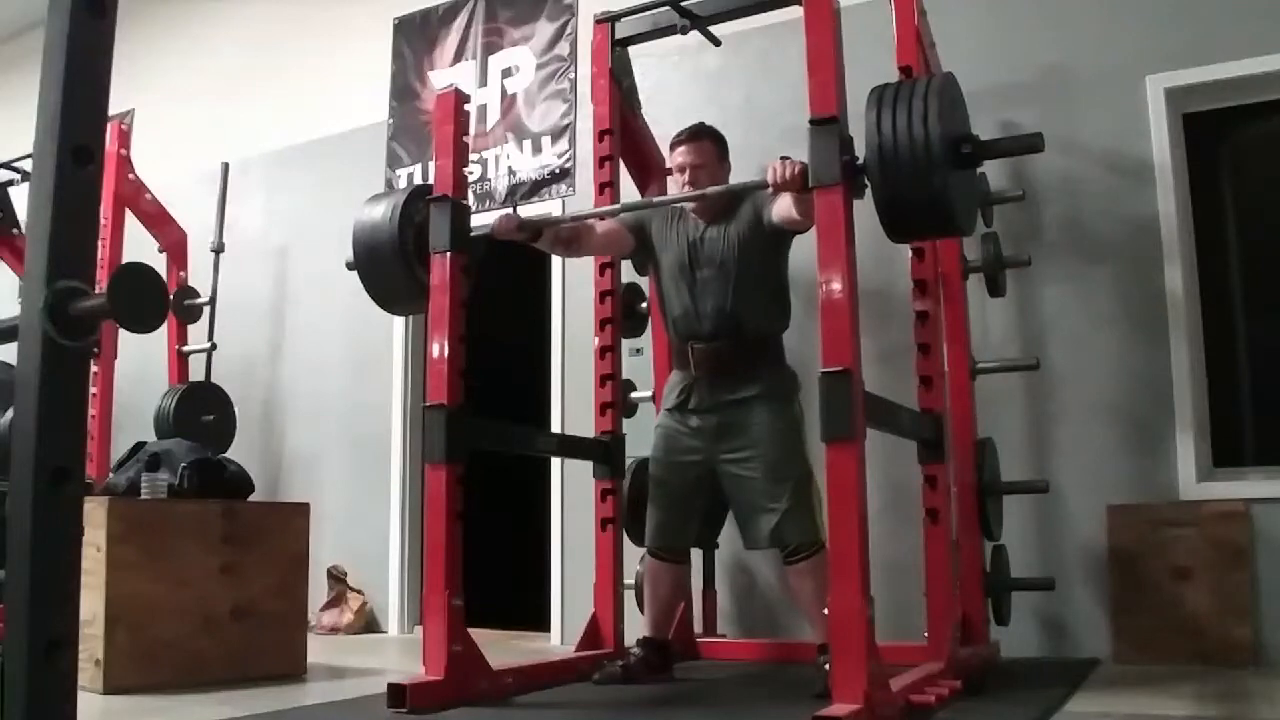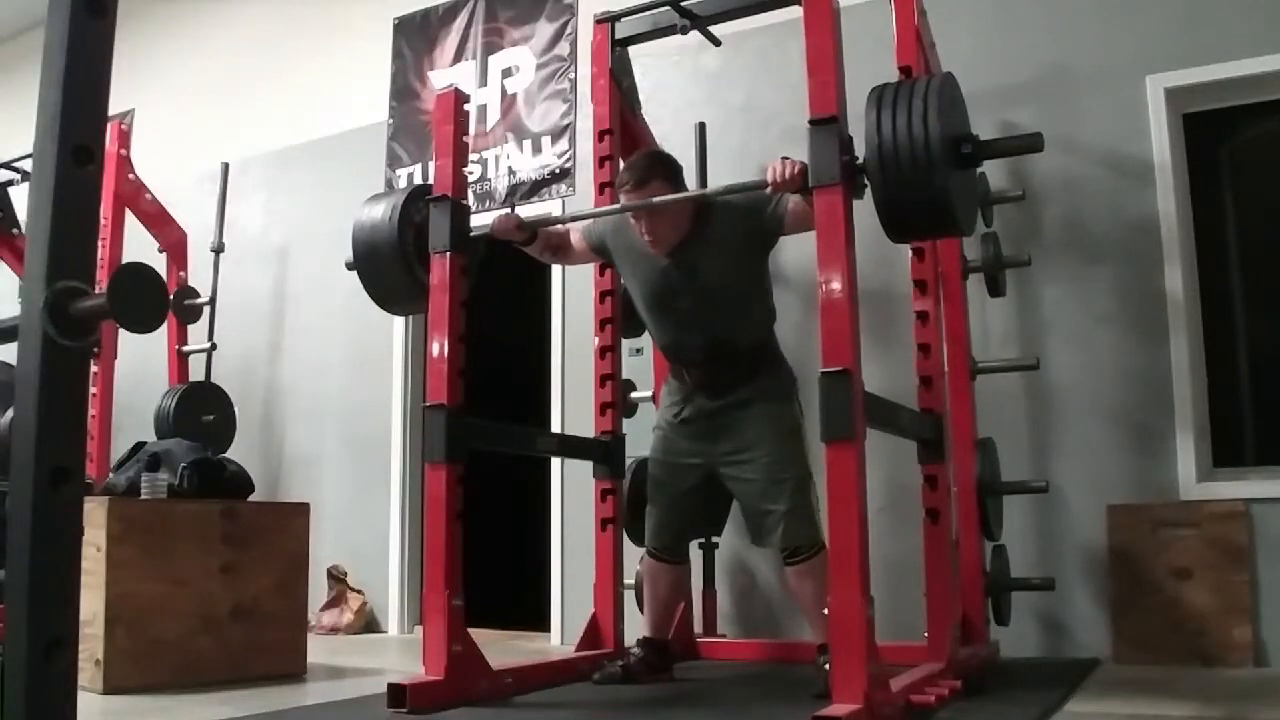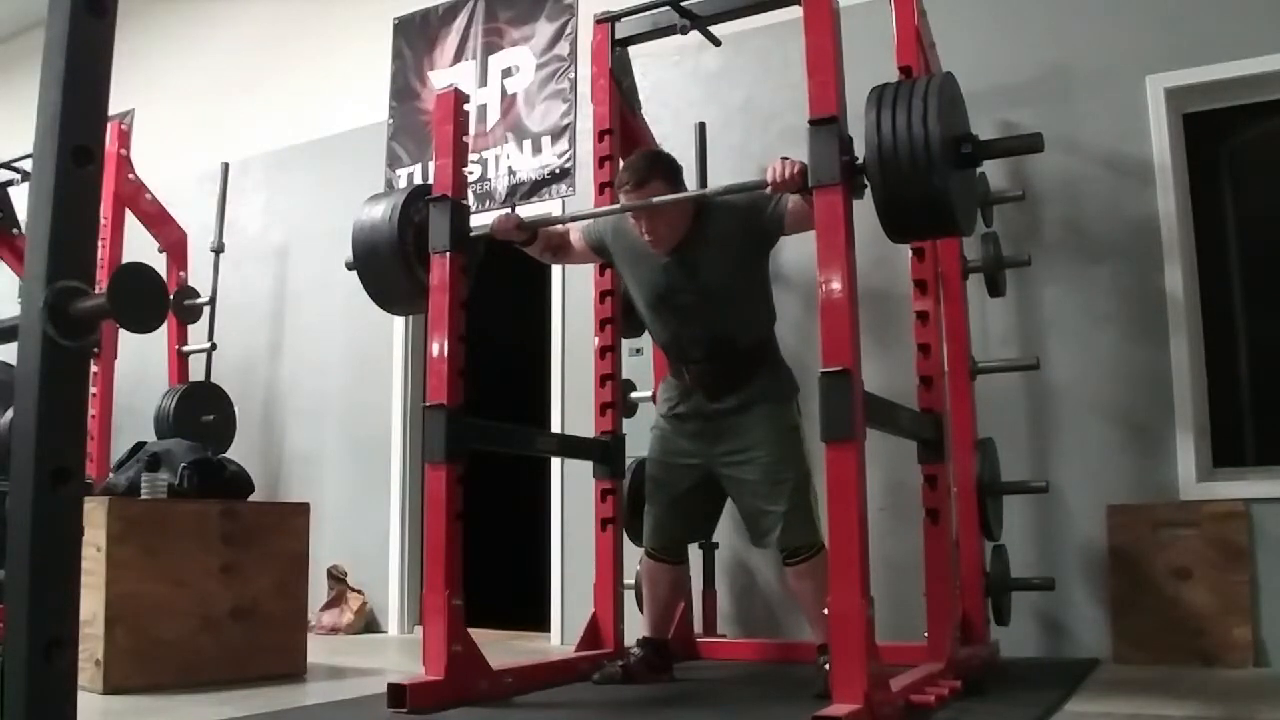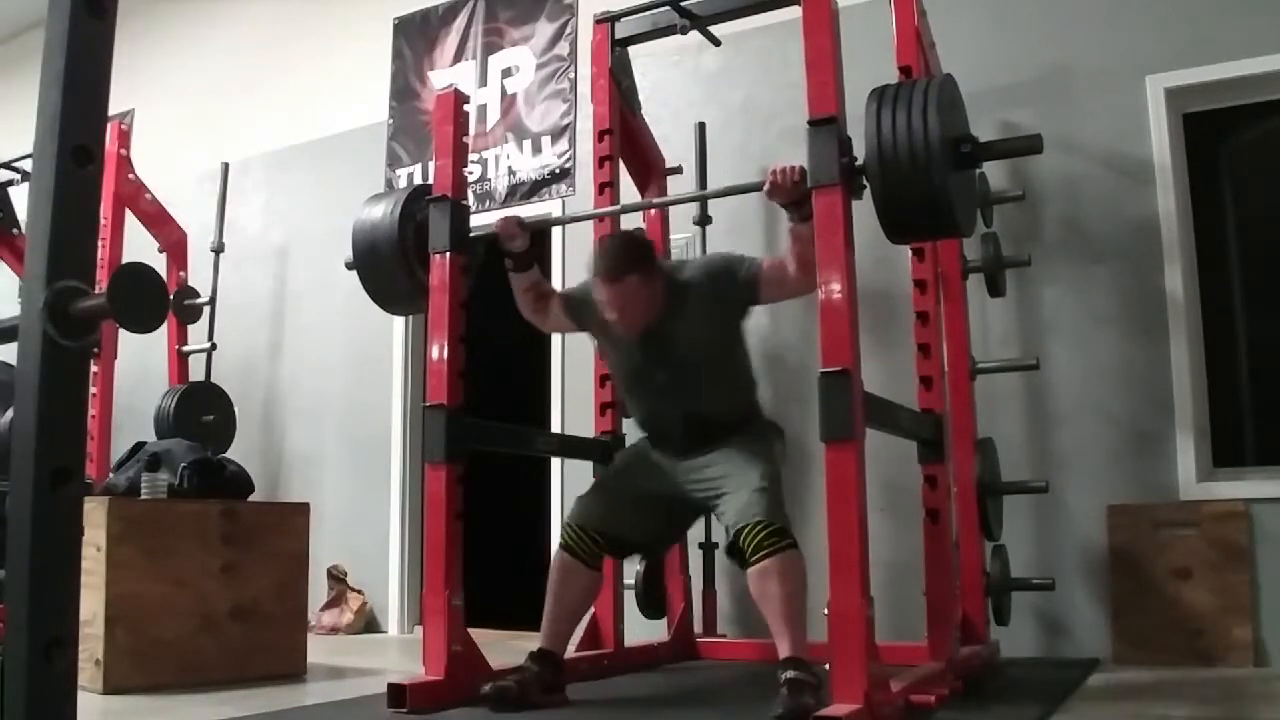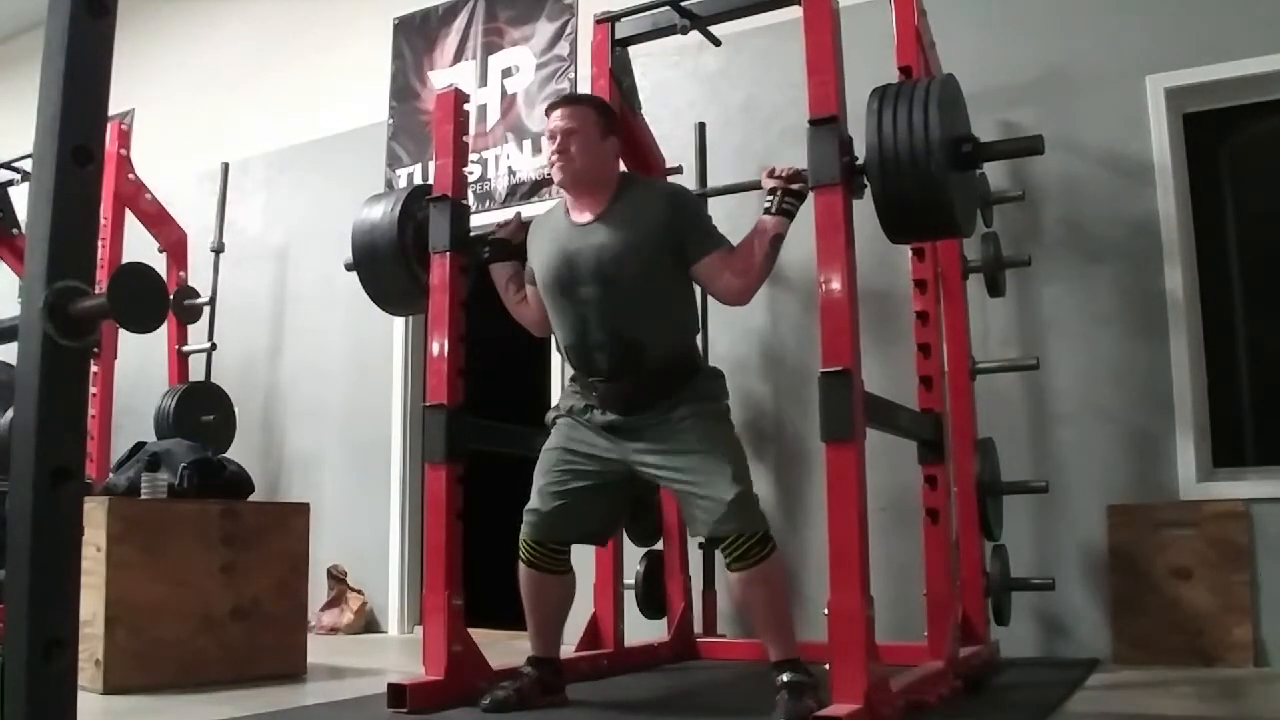
dt=1s
person 1, frame 1
left shoulder: (759, 209)
right shoulder: (657, 222)
left elbow: (804, 211)
right elbow: (584, 236)
left wrist: (798, 181)
right wrist: (529, 232)
left hip: (756, 399)
right hip: (685, 399)
left knee: (792, 534)
right knee: (664, 535)
left ankle: (831, 653)
right ankle: (653, 649)
person 1, frame 2
left shoulder: (740, 217)
right shoulder: (617, 234)
left elbow: (821, 211)
right elbow: (561, 244)
left wrist: (803, 182)
right wrist: (522, 235)
left hip: (755, 400)
right hip: (684, 403)
left knee: (793, 533)
right knee: (662, 535)
left ankle: (831, 652)
right ankle: (653, 649)
person 1, frame 3
left shoulder: (739, 216)
right shoulder: (617, 234)
right elbow: (561, 244)
left wrist: (803, 180)
right wrist: (524, 235)
left hip: (754, 401)
right hip: (682, 404)
left knee: (793, 534)
right knee: (661, 536)
left ankle: (830, 653)
right ankle: (653, 650)
person 1, frame 4
left shoulder: (709, 282)
right shoulder: (593, 302)
left elbow: (799, 279)
right elbow: (544, 311)
left wrist: (798, 211)
right wrist: (521, 260)
left hip: (734, 444)
right hip: (658, 452)
left knee: (760, 523)
right knee: (581, 531)
left ankle: (796, 672)
right ankle: (545, 668)
person 1, frame 5
left shoulder: (664, 205)
right shoulder: (542, 232)
left elbow: (736, 283)
left wrist: (778, 208)
right wrist: (499, 254)
left hip: (679, 407)
right hip: (588, 412)
left knee: (737, 527)
right knee: (538, 535)
